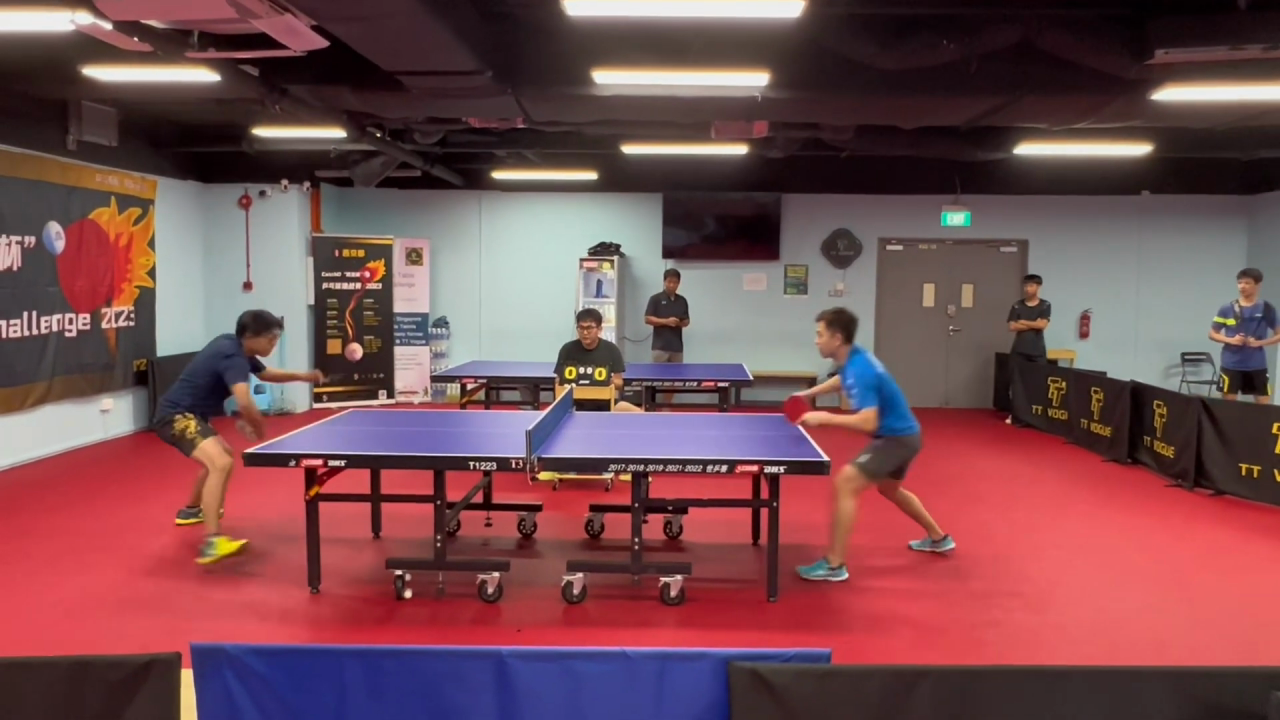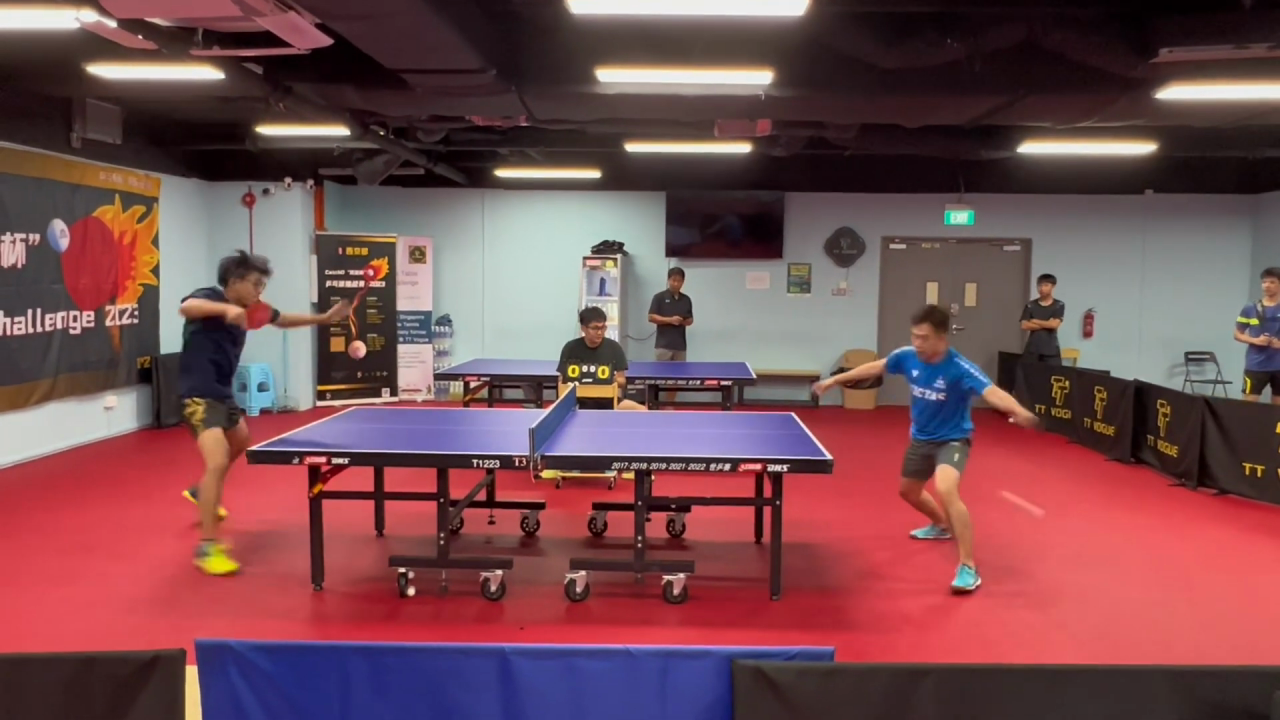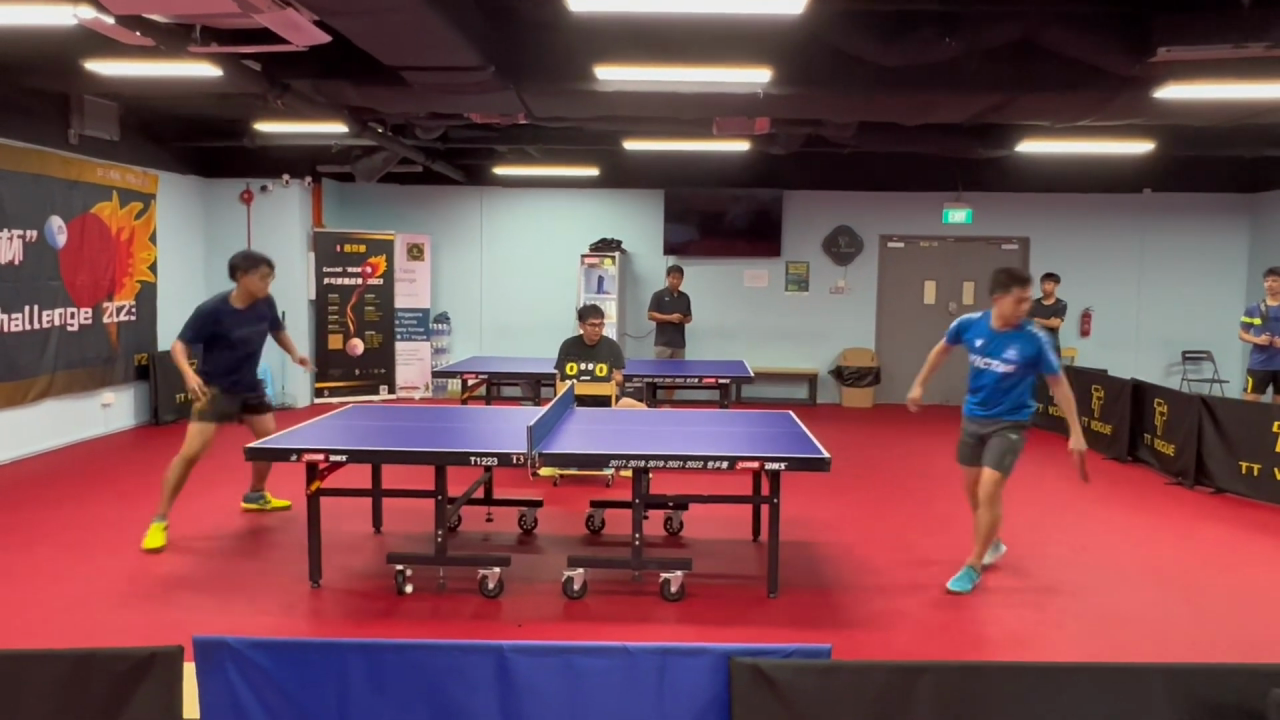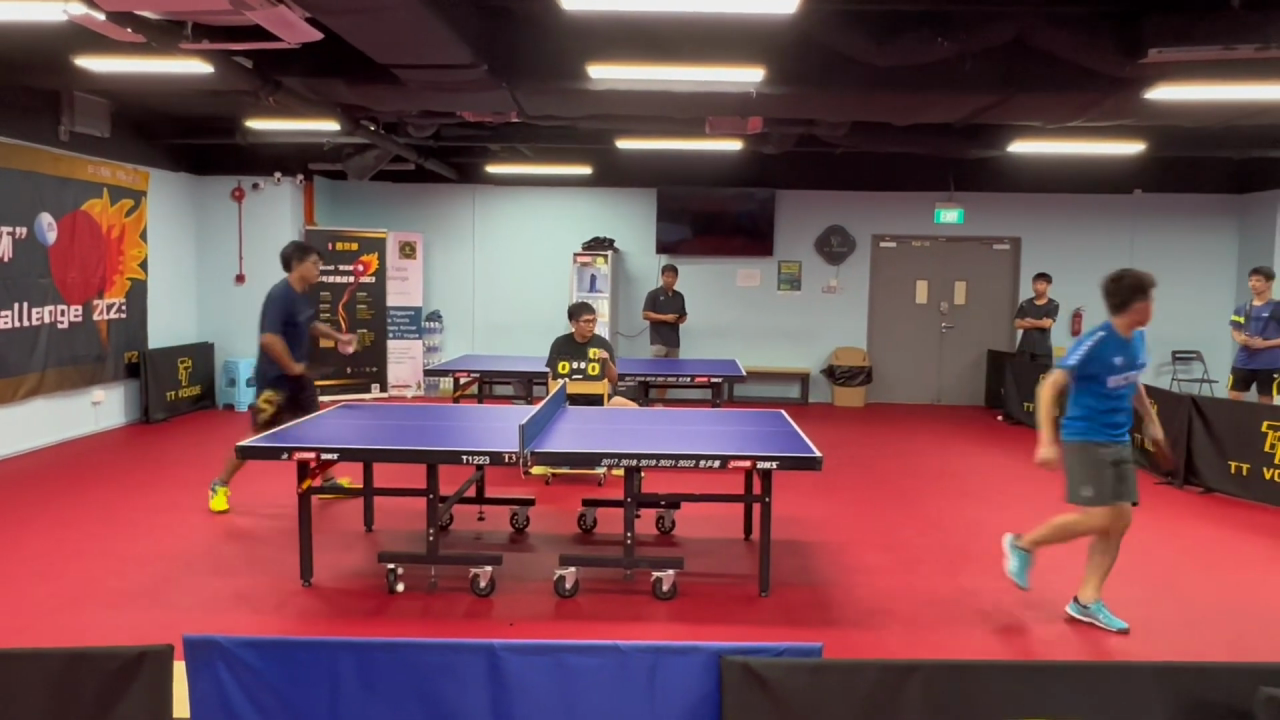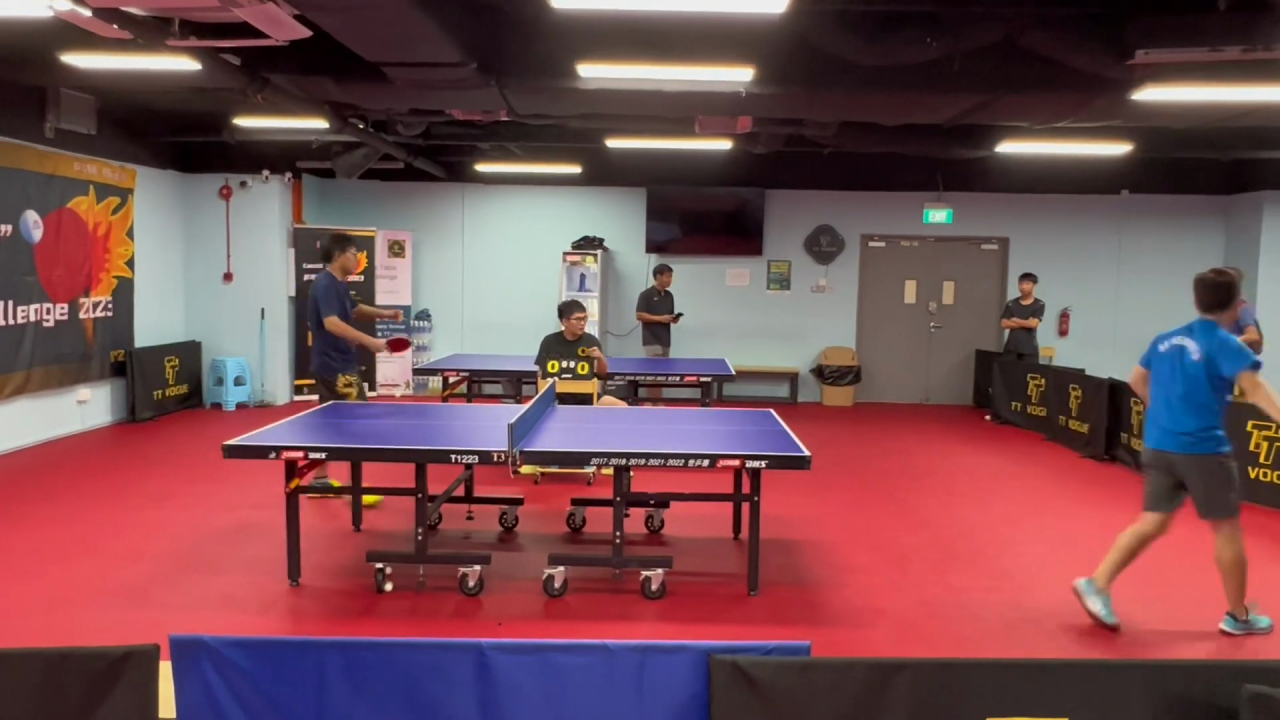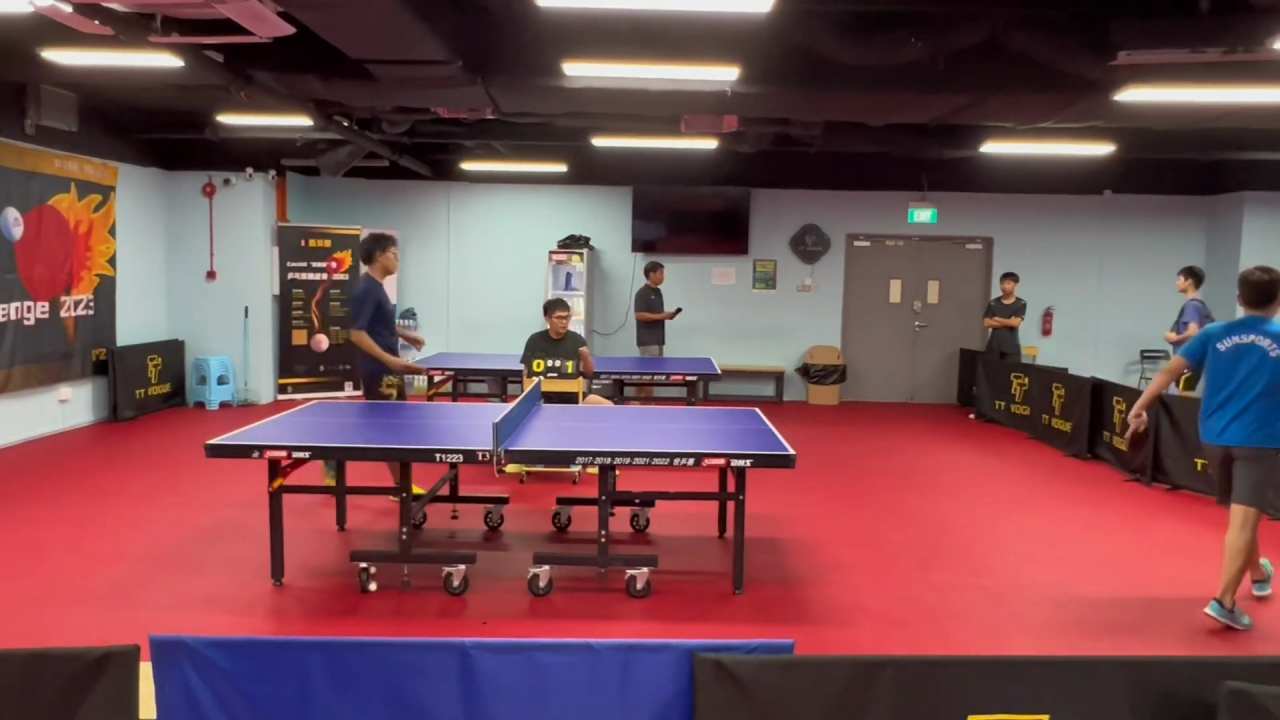
dt=0.4s
person 1, frame 1
left shoulder: (859, 371)
right shoulder: (854, 357)
left elbow: (868, 423)
right elbow: (841, 380)
left wrist: (823, 417)
right wrist: (808, 393)
left hip: (896, 438)
right hip: (905, 434)
left knee: (844, 484)
right knee: (888, 488)
left ankle: (834, 564)
right ankle: (938, 537)
person 1, frame 2
left shoulder: (961, 368)
right shoulder: (907, 357)
left elbow: (993, 393)
right elbow: (876, 367)
left wrist: (1017, 410)
right wrist: (835, 379)
left hip: (953, 440)
right hip: (921, 439)
left knee: (947, 490)
right knee: (908, 491)
left ankle: (968, 567)
right ankle: (942, 524)
person 1, frame 3
left shoulder: (1034, 339)
right shoulder: (969, 324)
left elbow: (1059, 384)
right elbow: (942, 349)
left wrist: (1075, 431)
right wrist: (919, 385)
left hip: (1010, 424)
right hip: (974, 417)
left knee: (987, 492)
right knee: (972, 485)
left ankle: (972, 566)
right ankle: (991, 541)
person 1, frame 4
left shoulder: (1137, 339)
right shoulder: (1094, 344)
right elbow: (1050, 387)
left wrist: (1151, 419)
right wrist: (1046, 440)
left hip: (1118, 442)
right hip: (1083, 440)
left knee: (1120, 519)
right knee: (1096, 519)
left ankle: (1087, 601)
right ankle: (1022, 543)
person 1, frame 5
left shoulder: (1165, 339)
right shoulder: (1227, 345)
left elbow: (1139, 381)
right elbow: (1253, 386)
left hip: (1158, 445)
right hip: (1201, 448)
left knee: (1152, 522)
right knee: (1227, 529)
left ankle: (1097, 583)
right ankle: (1238, 615)
person 1, frame 6
left shoulder: (1212, 335)
left elbow: (1170, 371)
left wrist: (1139, 408)
left hip: (1215, 438)
left knee: (1236, 512)
right knee: (1244, 520)
right ankle: (1224, 601)
person 2, frame 1
left shoulder: (235, 347)
right shoulder: (235, 358)
left elbow: (265, 373)
right elbow: (244, 402)
left wrist: (302, 377)
right wrist: (260, 428)
left hip: (185, 414)
right hip: (176, 416)
left knee: (224, 454)
right knee: (221, 464)
left ankle: (190, 509)
right ankle: (212, 544)
person 2, frame 2
left shoulder: (244, 308)
right shoulder: (209, 299)
left elbow: (283, 320)
right elbow: (186, 307)
left wrist: (324, 319)
right wrist: (224, 309)
left hip: (220, 392)
right hip: (199, 395)
left knee: (240, 442)
right knee: (218, 463)
left ankle: (200, 493)
right ankle: (207, 547)
person 2, frame 3
left shoulder: (265, 304)
right shoulder: (211, 310)
left elbow: (278, 330)
right elbow: (179, 345)
left wrist: (295, 355)
right wrist: (189, 374)
left hip: (248, 386)
right hip: (215, 388)
left knee: (271, 438)
right knee: (191, 451)
left ankle: (256, 496)
right ankle: (159, 520)
person 2, frame 4
left shoulder: (302, 295)
right shoulder: (279, 296)
left elbow: (311, 325)
right elbow: (270, 338)
left wrist: (337, 337)
right wrist: (291, 366)
left hip: (298, 377)
right hip: (275, 380)
right knee: (257, 438)
left ankle: (328, 481)
right ankle: (220, 486)
person 2, frame 5
left shoulder: (337, 284)
right shoulder: (326, 284)
left elbow: (355, 309)
right elbow: (332, 323)
left wrist: (386, 314)
right wrist: (369, 341)
left hip: (337, 364)
right hip: (336, 367)
left ankle: (320, 478)
person 2, frame 6
left shoulder: (374, 286)
right shoulder: (367, 289)
right elbow: (357, 334)
left wrist: (406, 335)
right wrist: (388, 359)
left hip: (380, 369)
right hip: (381, 370)
left ankle: (335, 461)
